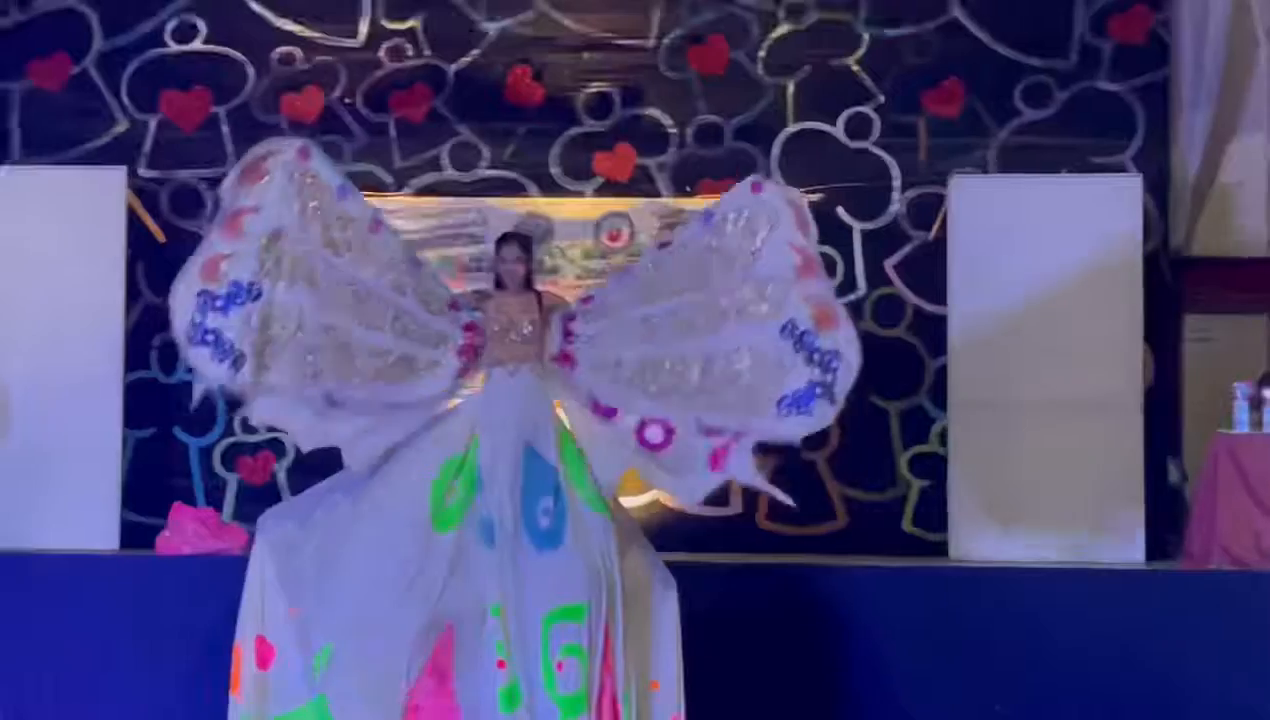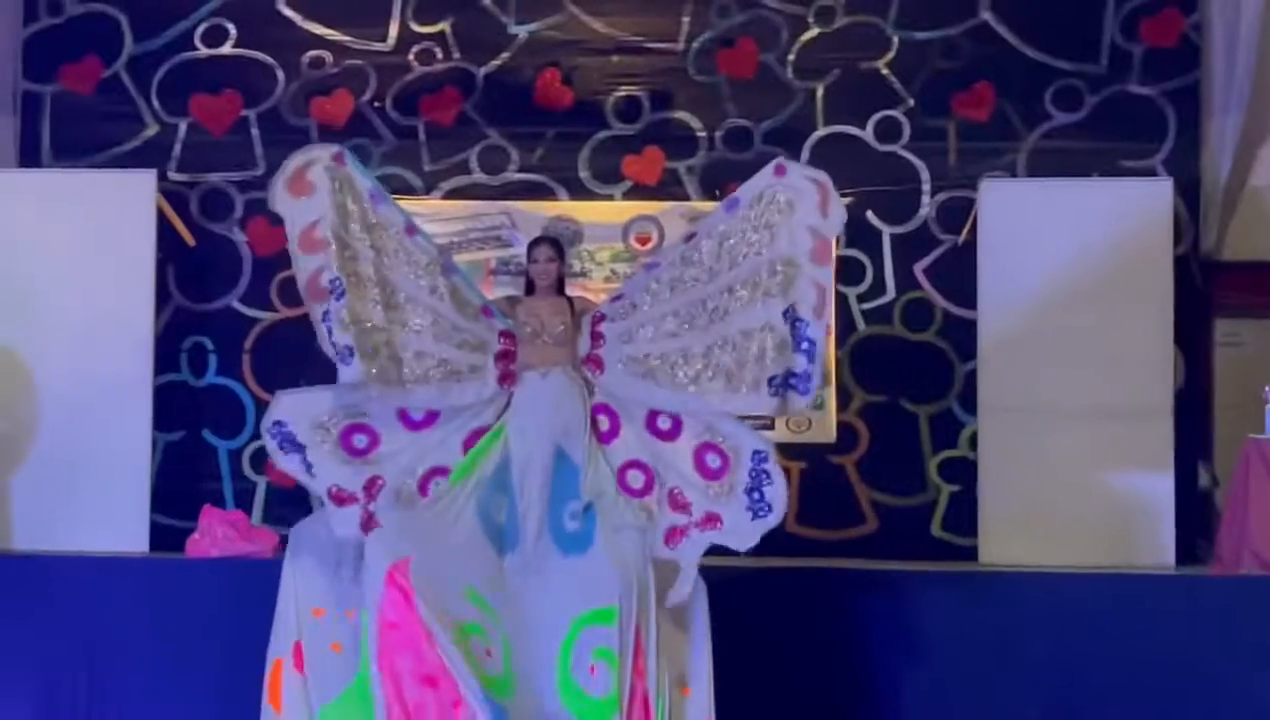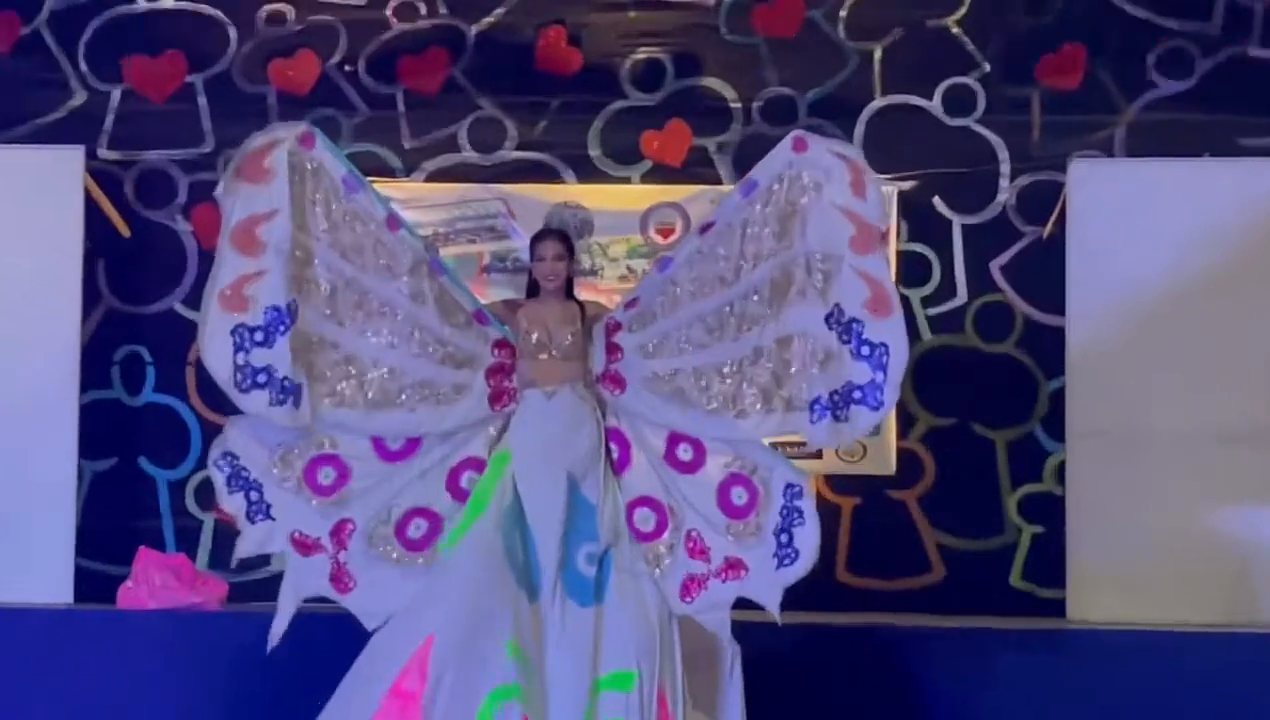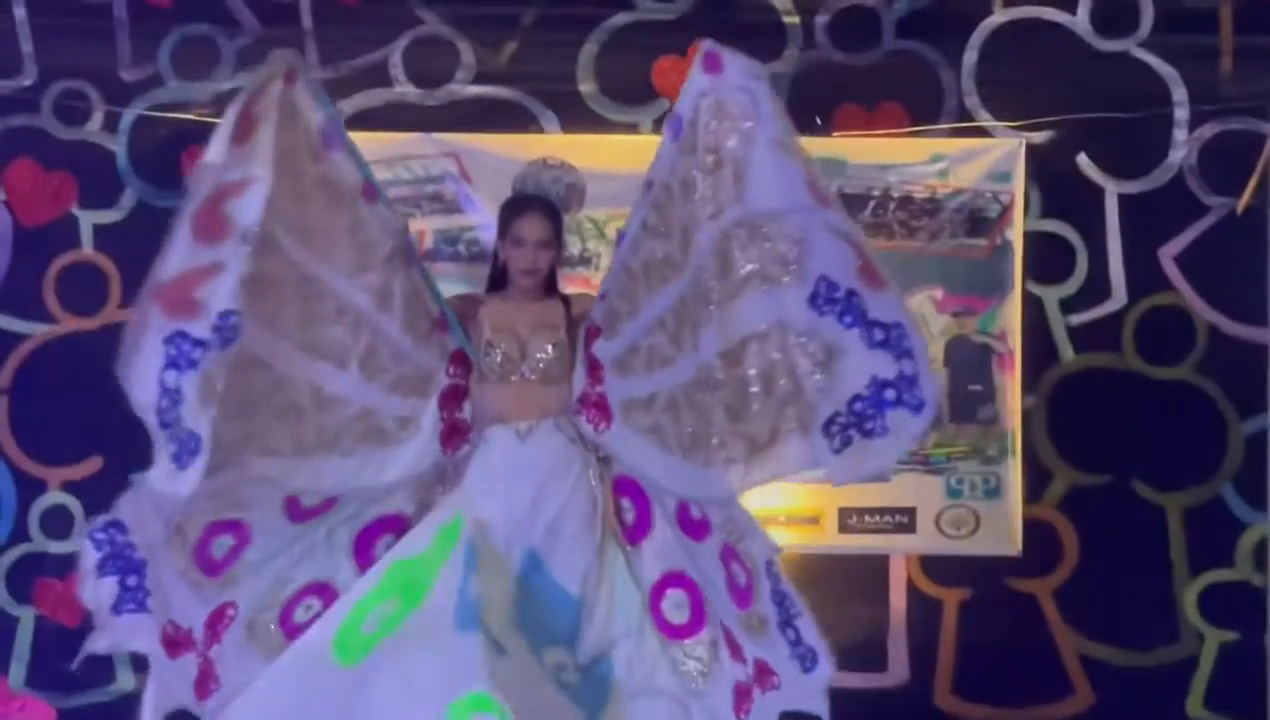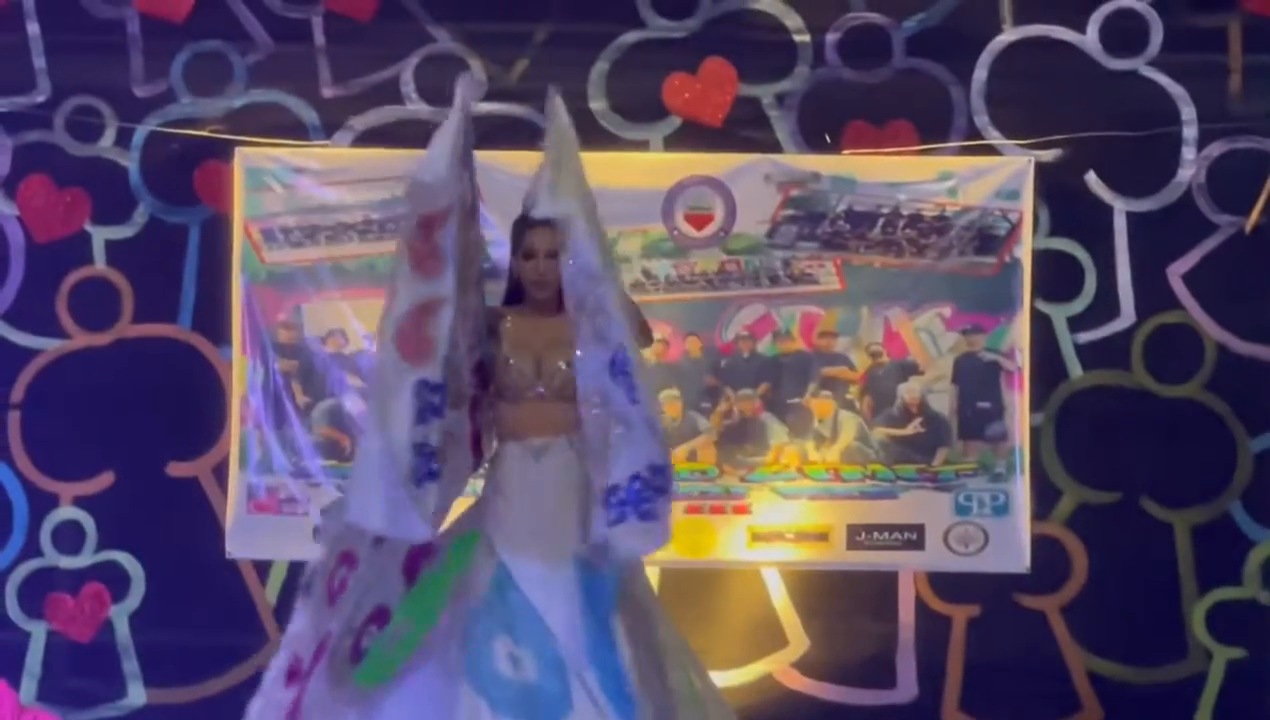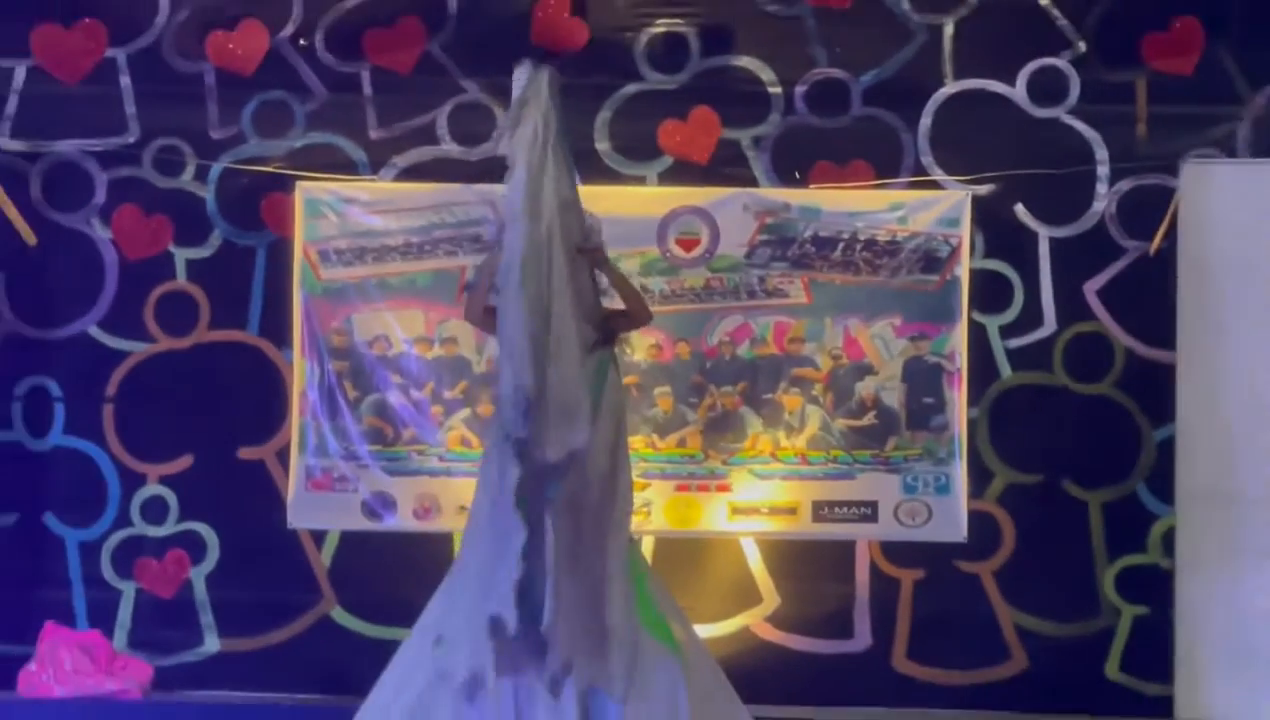
dt=0.7s
person 1, frame 1
left shoulder: (553, 306)
right shoulder: (473, 305)
left elbow: (632, 301)
right elbow: (415, 293)
left hip: (538, 420)
right hip: (486, 420)
left knee: (544, 538)
right knee: (485, 535)
person 1, frame 2
left shoulder: (585, 310)
right shoulder: (506, 309)
left elbow: (649, 307)
right elbow: (443, 296)
left hip: (573, 420)
right hip: (521, 421)
left knee: (580, 541)
right knee: (510, 526)
person 1, frame 3
left shoulder: (597, 317)
right shoulder: (505, 316)
left elbow: (672, 297)
right elbow: (425, 294)
left hip: (585, 445)
right hip: (521, 446)
left knee: (587, 577)
right knee: (510, 569)
person 1, frame 4
left shoulder: (585, 314)
right shoulder: (463, 313)
left elbow: (665, 278)
right elbow: (378, 291)
left hip: (569, 489)
right hip: (489, 487)
left knee: (568, 634)
right knee: (464, 634)
person 1, frame 5
left shoulder: (586, 327)
right shoulder: (493, 326)
left elbow: (639, 333)
right elbow: (445, 306)
left wrist: (591, 264)
left hip: (577, 490)
right hip: (512, 490)
left knee: (584, 627)
right knee: (490, 624)
person 1, frame 6
left shoulder: (595, 329)
right shoulder: (520, 330)
left elbow: (642, 313)
right elbow: (474, 309)
left wrist: (602, 263)
right wrist: (503, 249)
left hip: (583, 481)
right hip: (530, 477)
left knee: (589, 587)
right knee: (522, 581)
